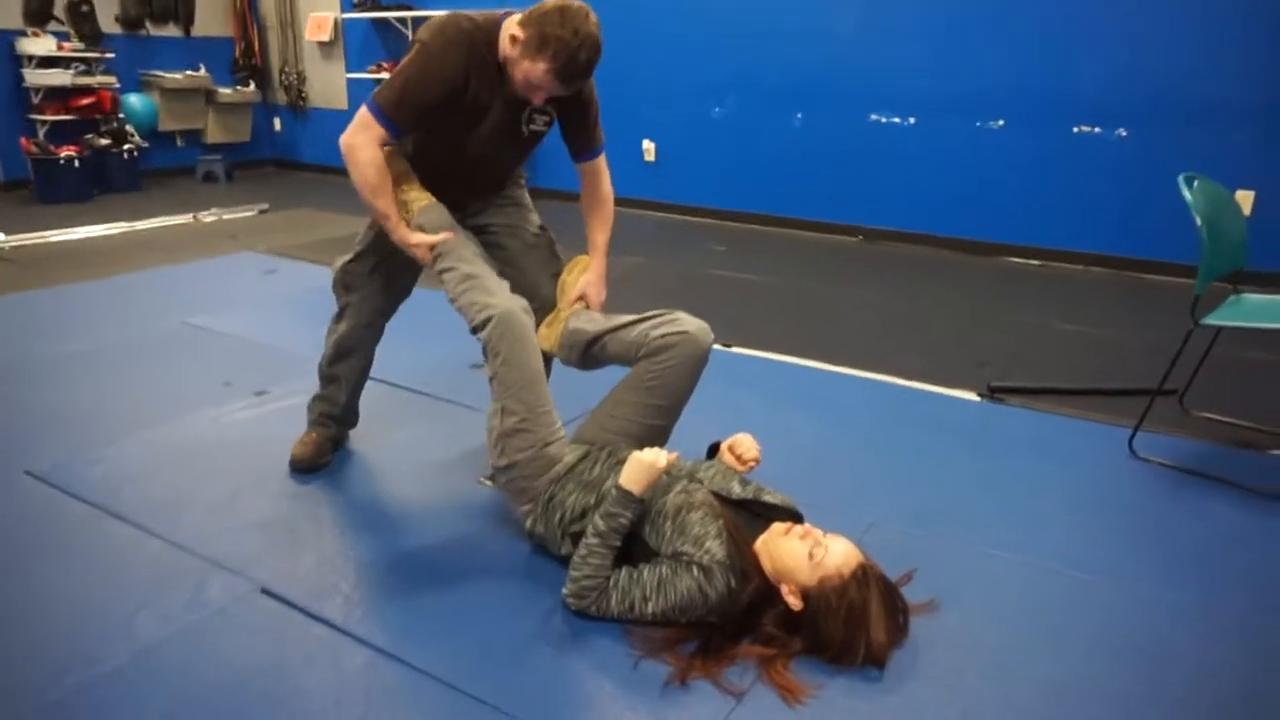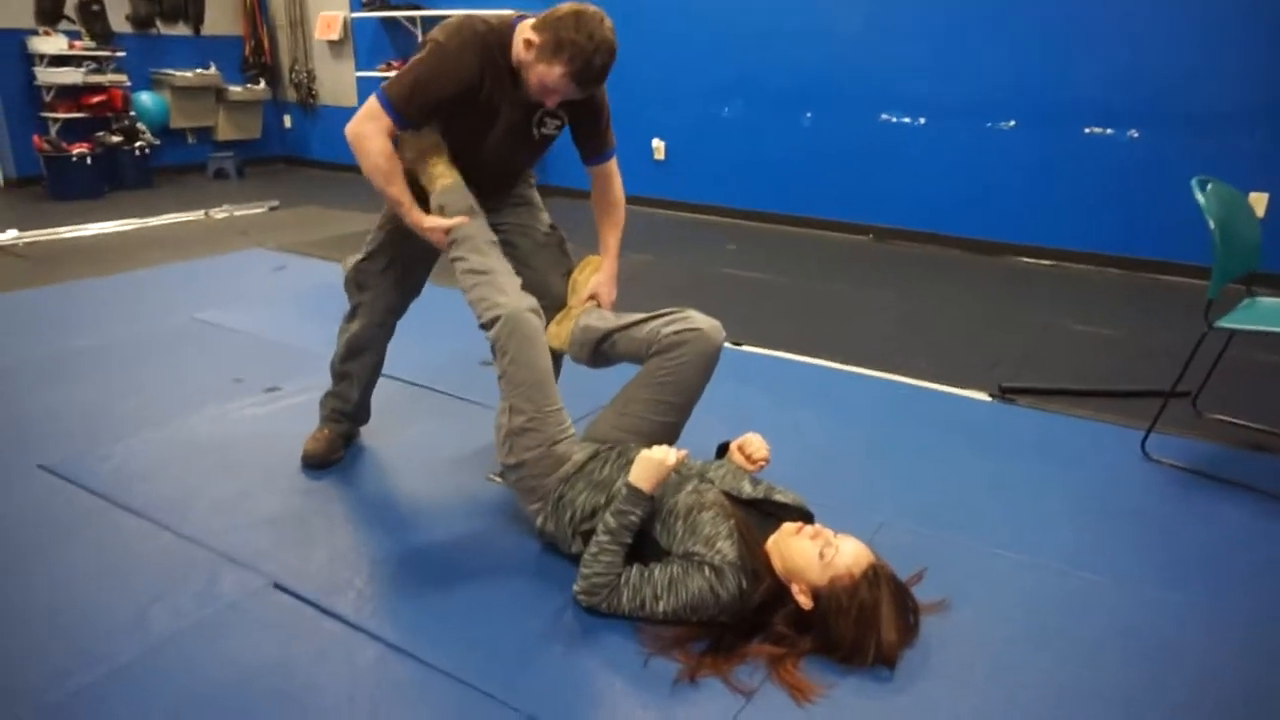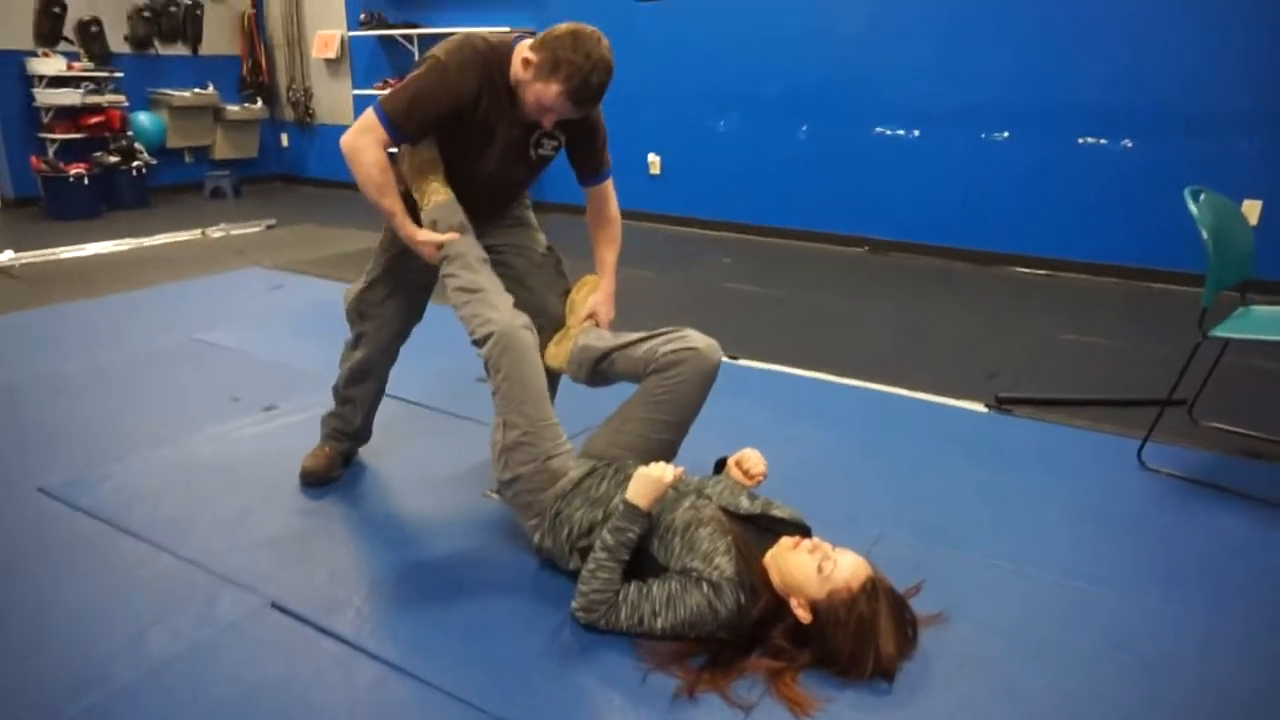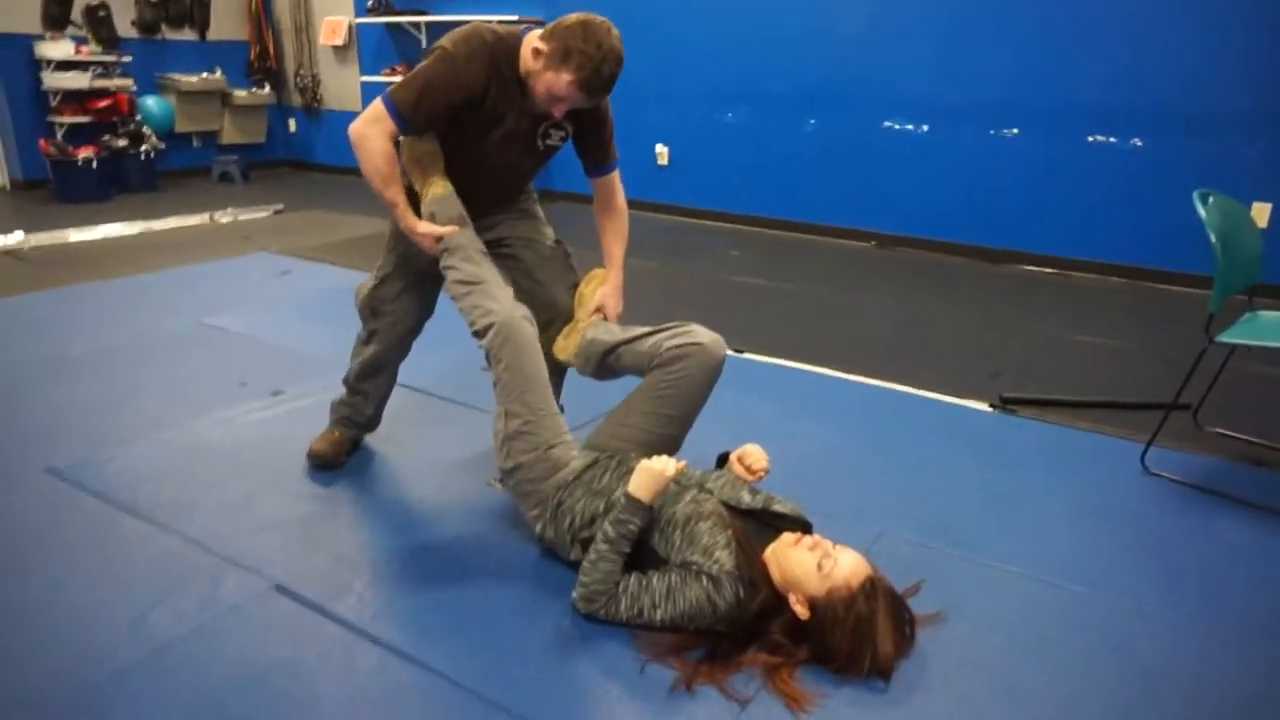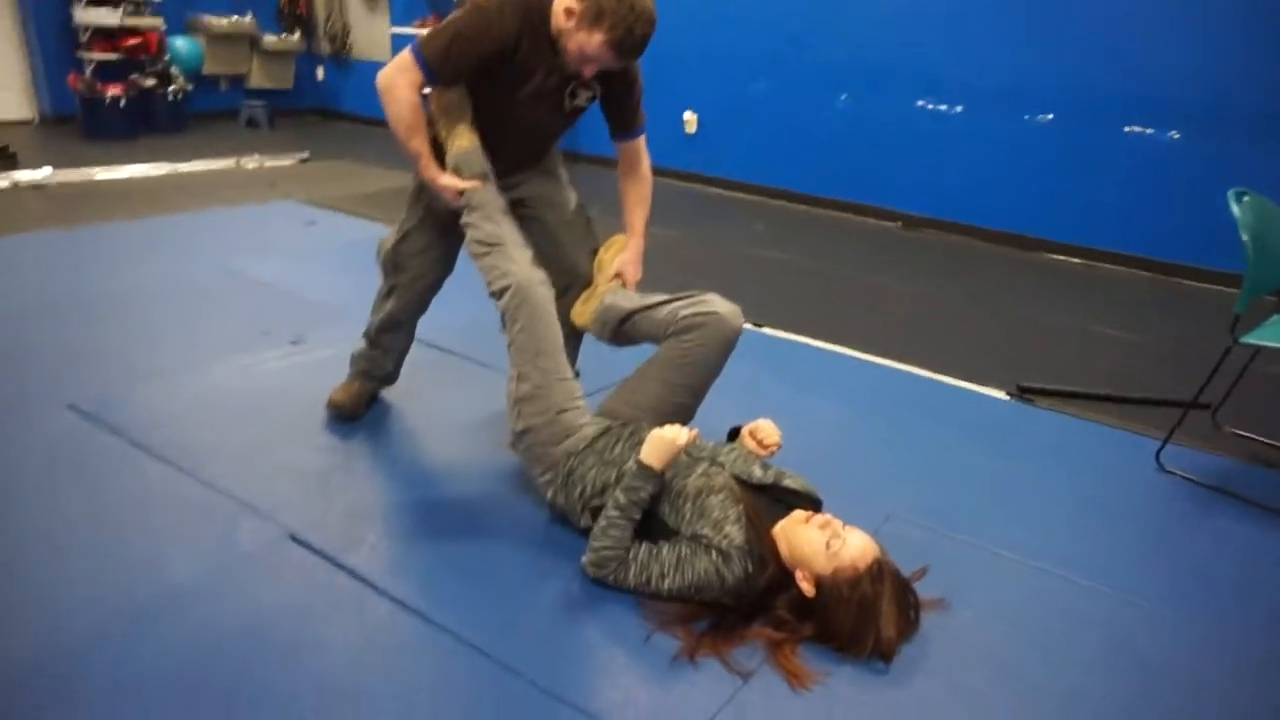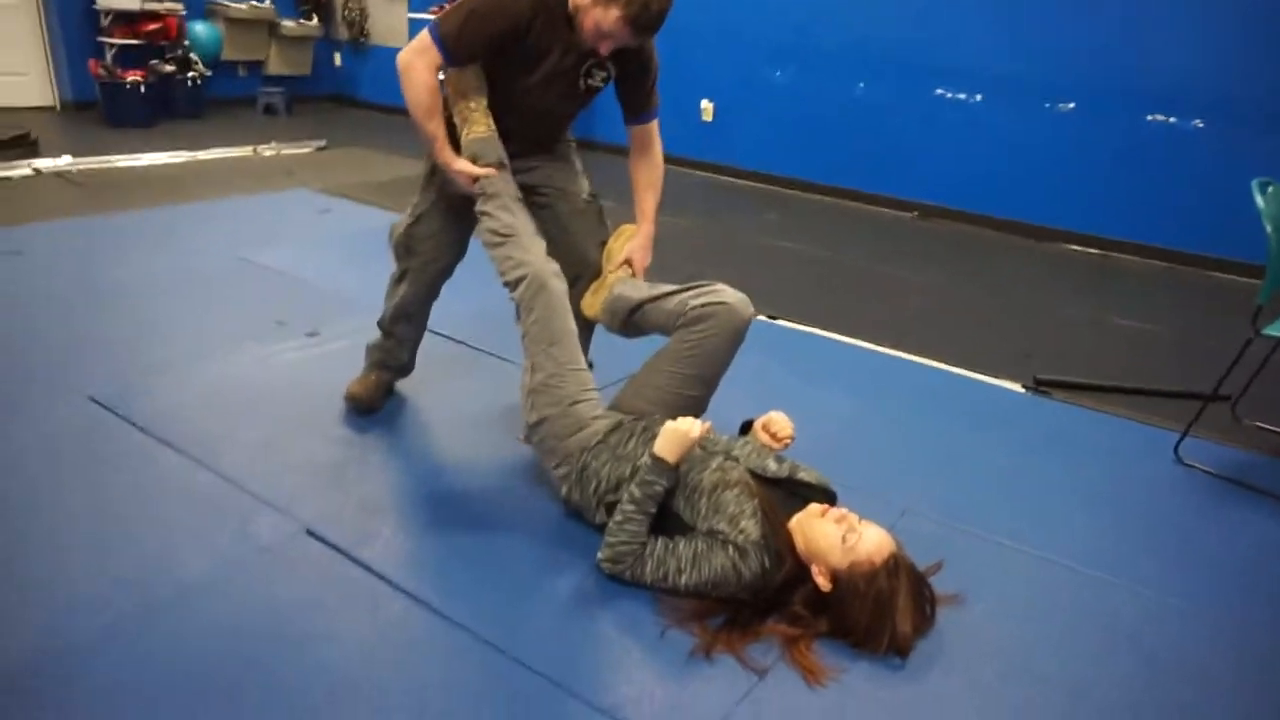
dt=0.1s
person 1, frame 1
left shoulder: (712, 583)
right shoulder: (775, 518)
left elbow: (584, 593)
left wrist: (626, 493)
right wrist: (724, 458)
left hip: (555, 493)
right hip: (601, 459)
left knee: (506, 319)
right knee: (687, 337)
left ankle: (424, 211)
right ankle: (569, 328)
person 1, frame 2
left shoulder: (721, 583)
right shoulder: (782, 514)
left elbow: (596, 589)
left wrist: (637, 490)
right wrist: (736, 462)
left hip: (564, 489)
right hip: (605, 456)
left knee: (514, 315)
right knee: (698, 334)
left ankle: (449, 191)
right ankle: (579, 327)
person 1, frame 3
left shoulder: (721, 598)
right shoulder: (783, 526)
left elbow: (594, 608)
left wrist: (634, 507)
right wrist: (730, 473)
left hip: (562, 507)
right hip: (607, 473)
left knee: (507, 332)
right knee: (696, 354)
left ankle: (442, 210)
right ankle: (580, 346)
person 1, frame 4
left shoulder: (723, 594)
right shoulder: (788, 528)
left elbow: (595, 598)
left wrist: (635, 499)
right wrist: (732, 466)
left hip: (567, 499)
right hip: (610, 469)
left knee: (508, 326)
right knee: (701, 347)
left ankle: (443, 207)
right ankle: (588, 339)
person 1, frame 5
left shoulder: (731, 566)
right shoulder: (793, 502)
left elbow: (605, 564)
left wrist: (645, 469)
right wrist: (745, 442)
left hip: (577, 463)
right hip: (622, 437)
left knee: (525, 289)
right knee: (716, 318)
left ankle: (467, 159)
right ankle: (604, 305)
person 1, frame 6
left shoulder: (745, 561)
right shoulder: (804, 493)
left elbow: (619, 558)
left wrist: (660, 461)
right wrist: (759, 435)
left hip: (590, 457)
right hip: (635, 430)
left knee: (541, 284)
right knee: (725, 307)
left ankle: (482, 141)
right ankle: (614, 295)
person 2, frame 1
left shoulder: (569, 78)
right shoulder: (450, 45)
left elbow: (594, 173)
right elbow: (359, 141)
left wrist: (596, 266)
right wrist: (399, 233)
left hip: (496, 193)
right hip: (419, 190)
left knee: (545, 299)
right knee: (363, 304)
right ankle: (328, 423)
person 2, frame 2
left shoulder: (579, 86)
right shoulder: (462, 46)
left elbow: (605, 176)
right elbow: (364, 129)
left wrist: (607, 267)
right wrist: (413, 216)
left hip: (506, 193)
right hip: (430, 192)
left knee: (556, 298)
right knee: (374, 301)
right ankle: (339, 418)
person 2, frame 3
left shoulder: (576, 105)
right shoulder: (462, 65)
left elbow: (601, 197)
right elbow: (359, 141)
left wrist: (605, 286)
right wrist: (407, 231)
left hip: (502, 214)
right hip: (426, 213)
left knee: (553, 317)
right knee: (378, 327)
right ankle: (340, 437)
person 2, frame 4
left shoulder: (585, 98)
right shoulder: (470, 56)
left elbow: (607, 190)
right elbow: (368, 131)
left wrist: (613, 280)
right wrist: (407, 221)
left hip: (508, 209)
left knee: (558, 308)
right knee: (390, 320)
right ankle: (347, 423)
person 2, frame 5
left shoulder: (613, 61)
left elbow: (632, 155)
right elbow: (396, 81)
left wrist: (634, 246)
right wrist: (431, 173)
left hip: (533, 166)
left knee: (578, 273)
right knee: (412, 274)
right ankle: (367, 376)
person 2, frame 6
left shoulder: (632, 46)
left elbow: (645, 139)
right elbow: (415, 63)
left wrist: (645, 233)
right wrist: (446, 157)
left hip: (546, 152)
left knee: (589, 264)
right knee: (423, 261)
right ankle: (384, 366)
